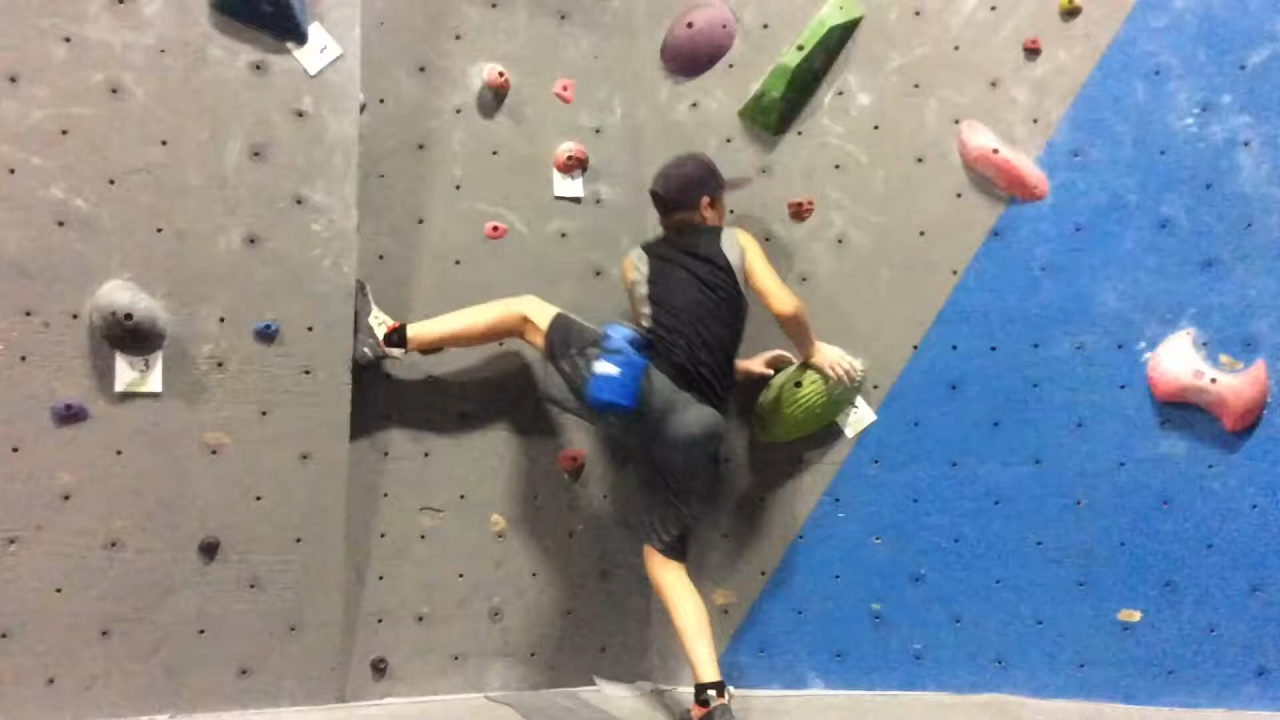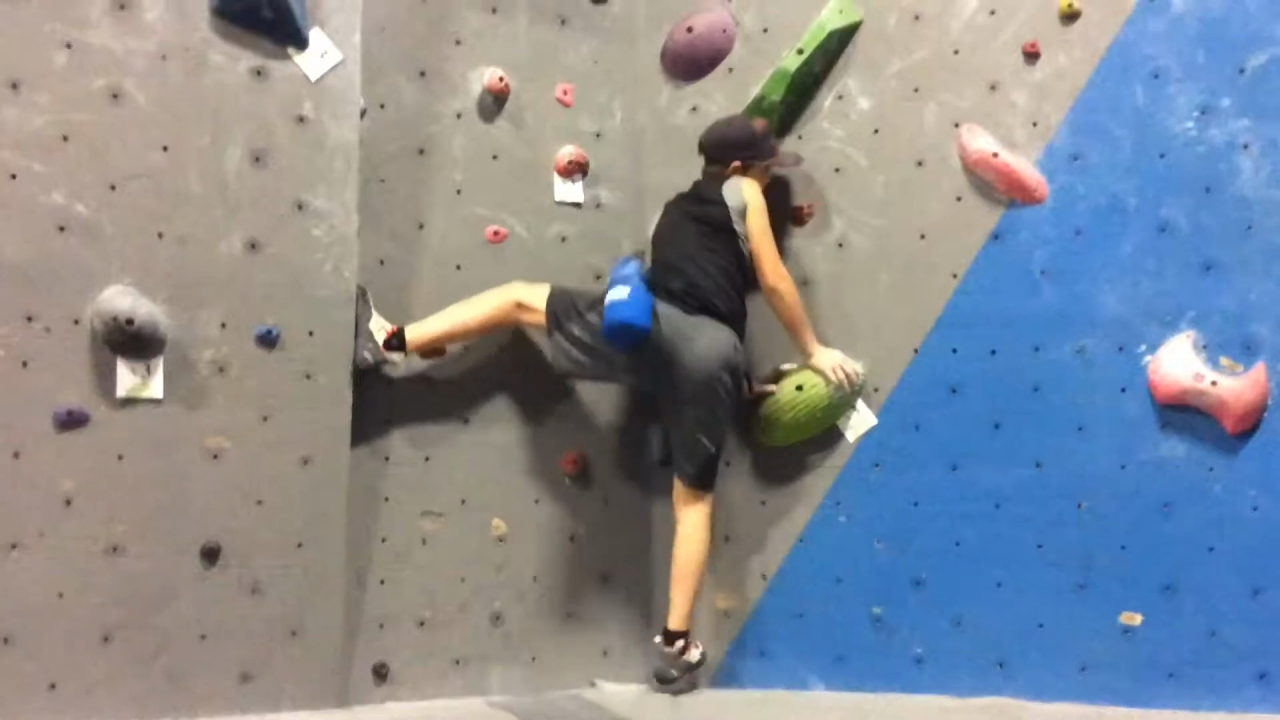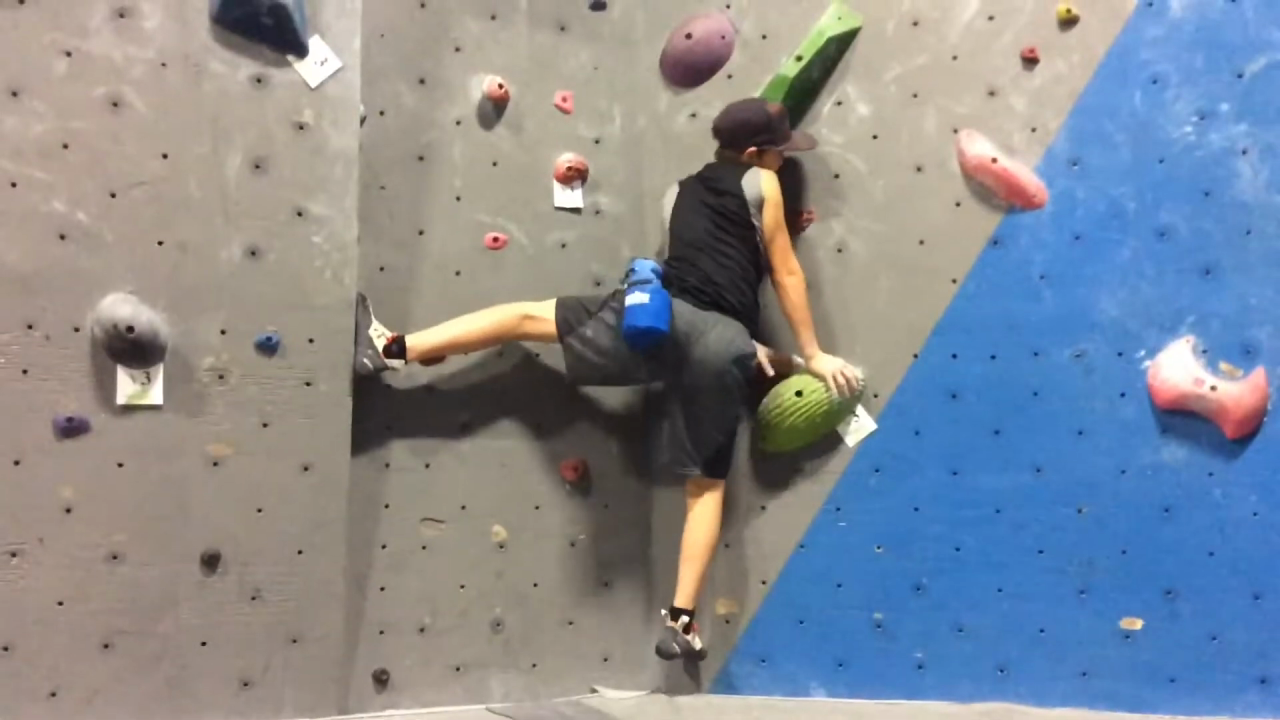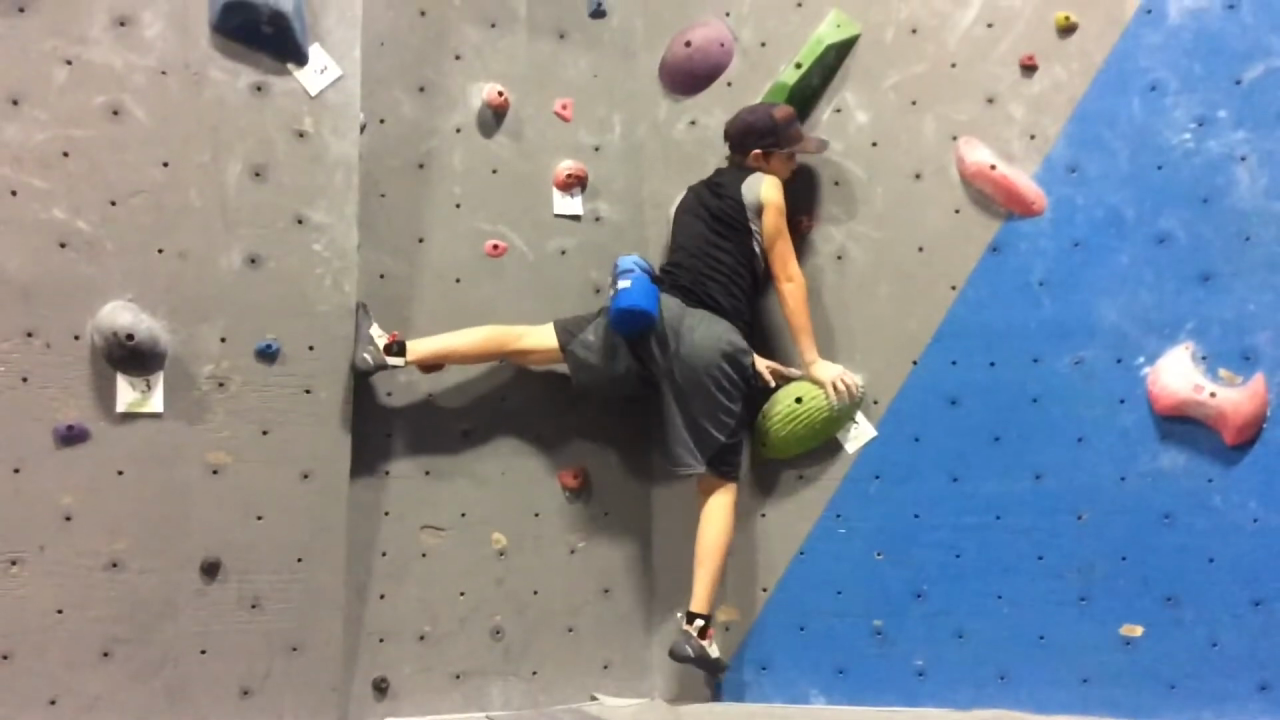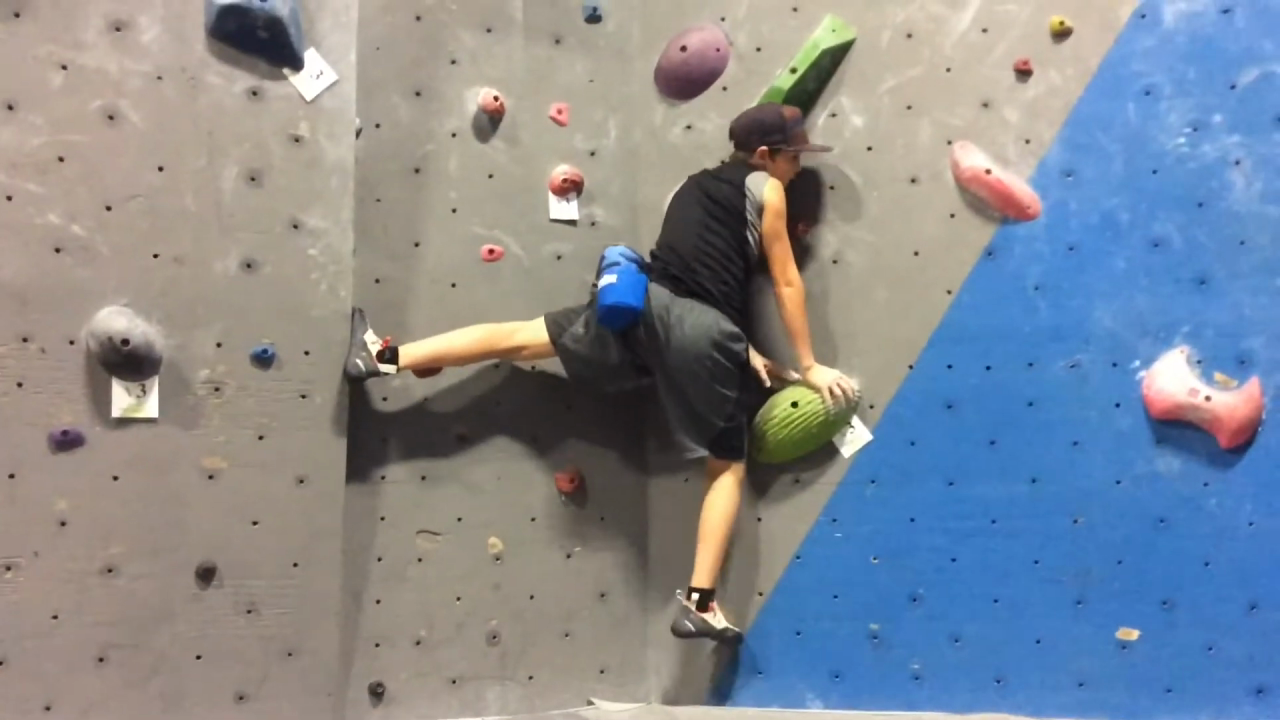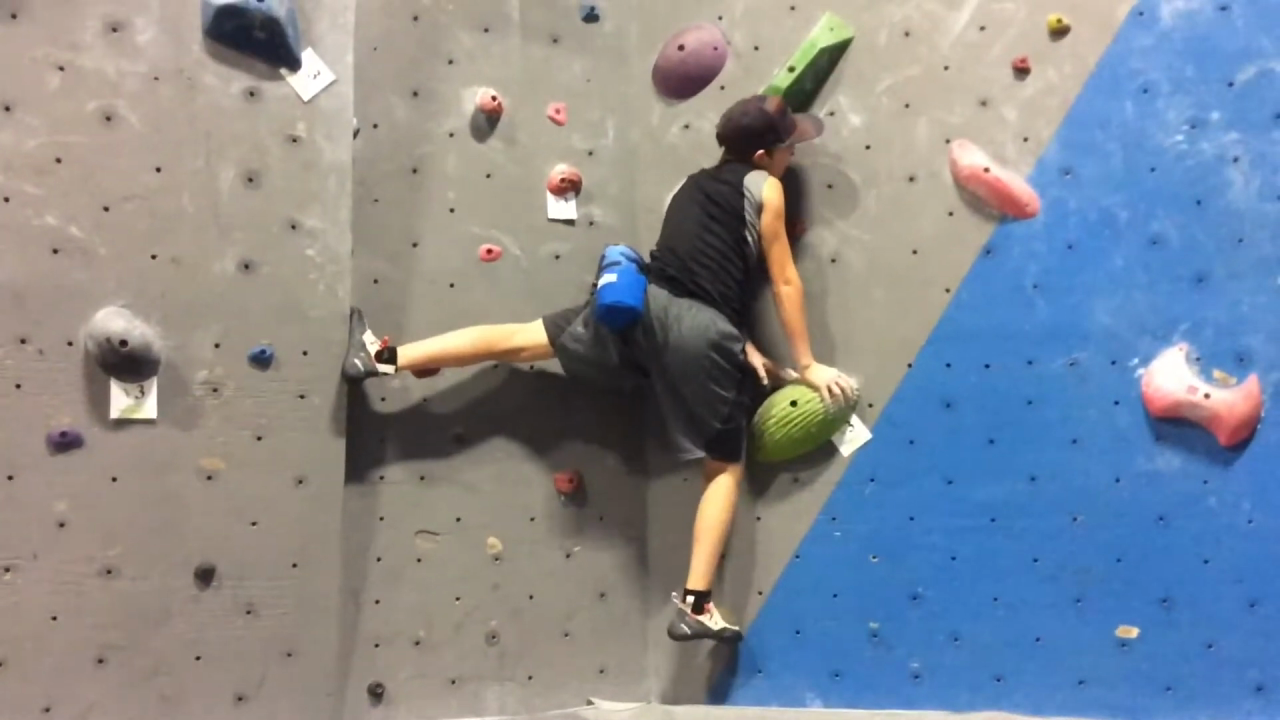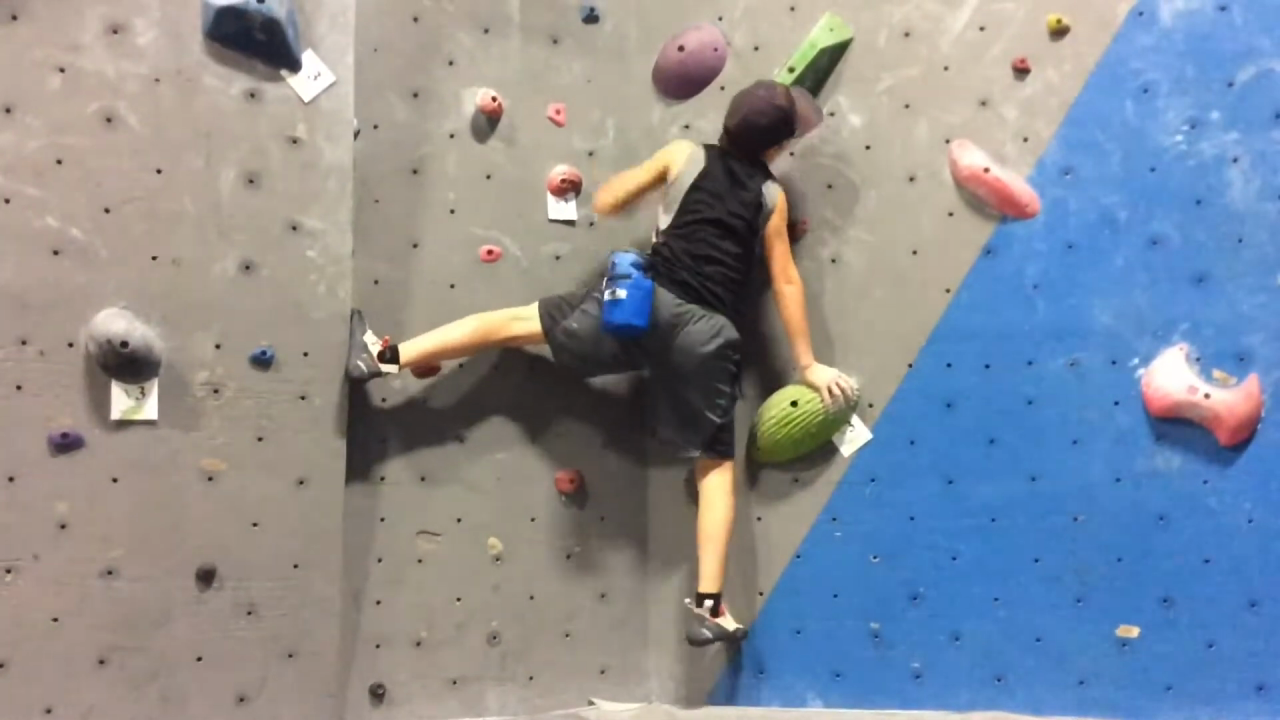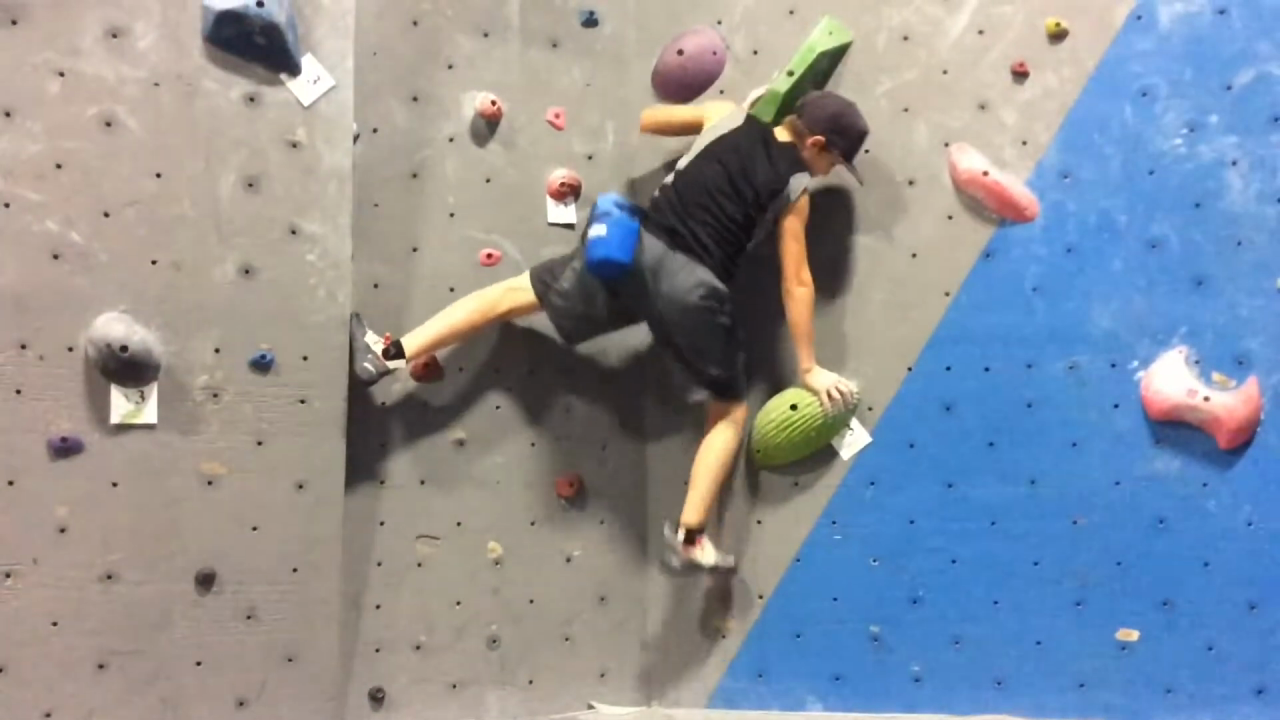
dt=0.5s
person 1, frame 1
left shoulder: (638, 261)
right shoulder: (736, 242)
right elbow: (788, 308)
left wrist: (737, 366)
right wrist: (814, 351)
left hip: (639, 382)
right hip: (694, 426)
left knee: (527, 310)
right knee: (665, 558)
left ankle: (389, 336)
person 1, frame 2
left shoulder: (673, 210)
right shoulder: (745, 193)
right elbow: (773, 281)
left wrist: (733, 379)
right wrist: (813, 349)
left hip: (645, 318)
right hip: (712, 351)
left knee: (520, 298)
right knee: (693, 499)
left ankle: (389, 340)
right ankle: (675, 641)
person 1, frame 3
left shoulder: (682, 191)
right shoulder: (761, 183)
right elbow: (787, 274)
left wrist: (749, 344)
right wrist: (814, 355)
right hip: (721, 345)
left knee: (526, 316)
right knee: (707, 485)
left ankle: (391, 347)
right ankle: (680, 623)
person 1, frame 4
left shoulder: (696, 194)
right shoulder: (765, 189)
right elbow: (788, 279)
left wrist: (743, 354)
right wrist: (812, 360)
left hip: (657, 311)
right hip: (710, 343)
left knee: (524, 342)
right knee: (719, 486)
left ankle: (390, 349)
right ankle: (696, 627)
person 1, frame 5
left shoulder: (694, 184)
right shoulder: (766, 188)
right elbow: (786, 282)
left wrist: (743, 350)
right wrist: (808, 366)
left hip: (645, 300)
right hip: (703, 332)
left knee: (520, 336)
right knee: (728, 468)
left ankle: (384, 355)
right ankle: (699, 603)
person 1, frame 6
left shoulder: (695, 184)
right shoulder: (766, 187)
right elbow: (784, 282)
left wrist: (742, 347)
right wrist: (806, 365)
left hip: (645, 301)
right hip: (703, 334)
left knee: (519, 339)
right knee: (725, 471)
left ankle: (381, 356)
right ankle: (695, 605)
person 1, frame 7
left shoulder: (686, 156)
right shoulder: (771, 194)
left elbow: (605, 202)
right elbow: (785, 282)
right wrist: (807, 366)
left hip: (644, 299)
right hip: (706, 334)
left knee: (513, 322)
right knee: (716, 469)
left ankle: (384, 355)
right ankle: (709, 607)
person 1, frame 8
left shoulder: (728, 117)
right shoulder: (795, 186)
left elbow: (648, 120)
right elbow: (796, 283)
right wrist: (808, 368)
left hip: (637, 247)
right hip: (694, 287)
left knee: (511, 295)
right knee: (729, 412)
left ankle: (387, 352)
right ankle: (690, 537)
